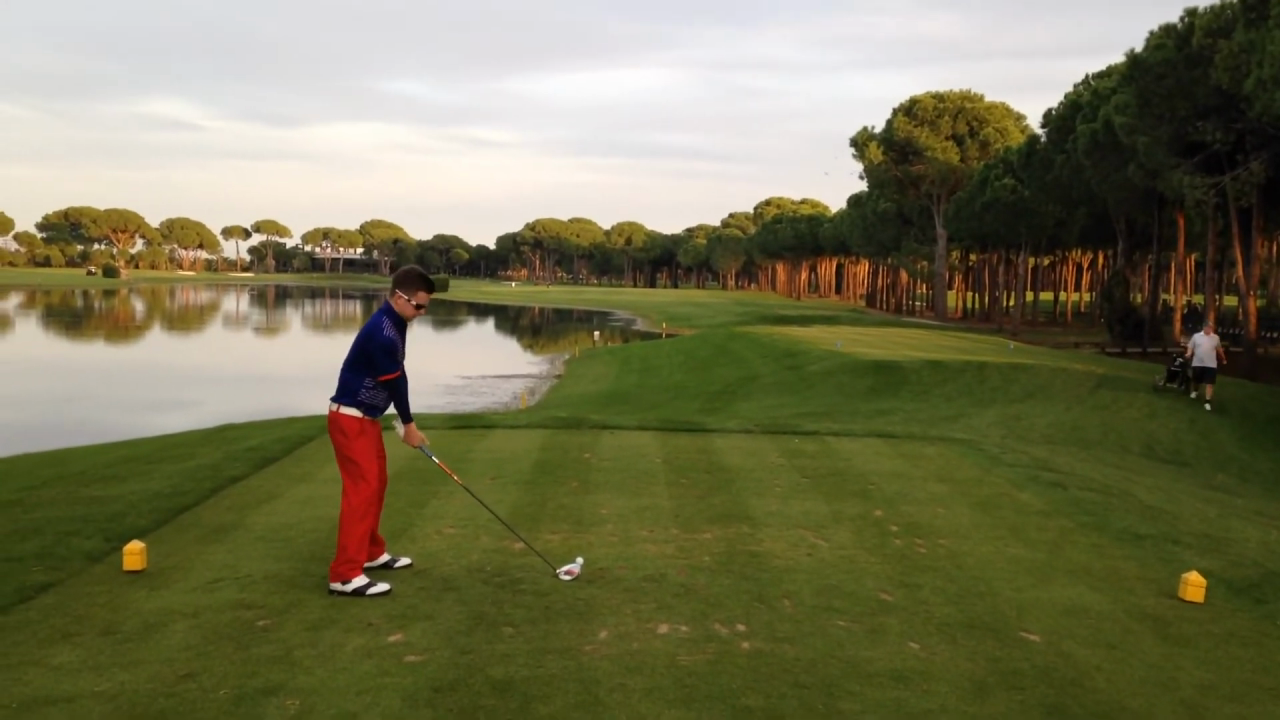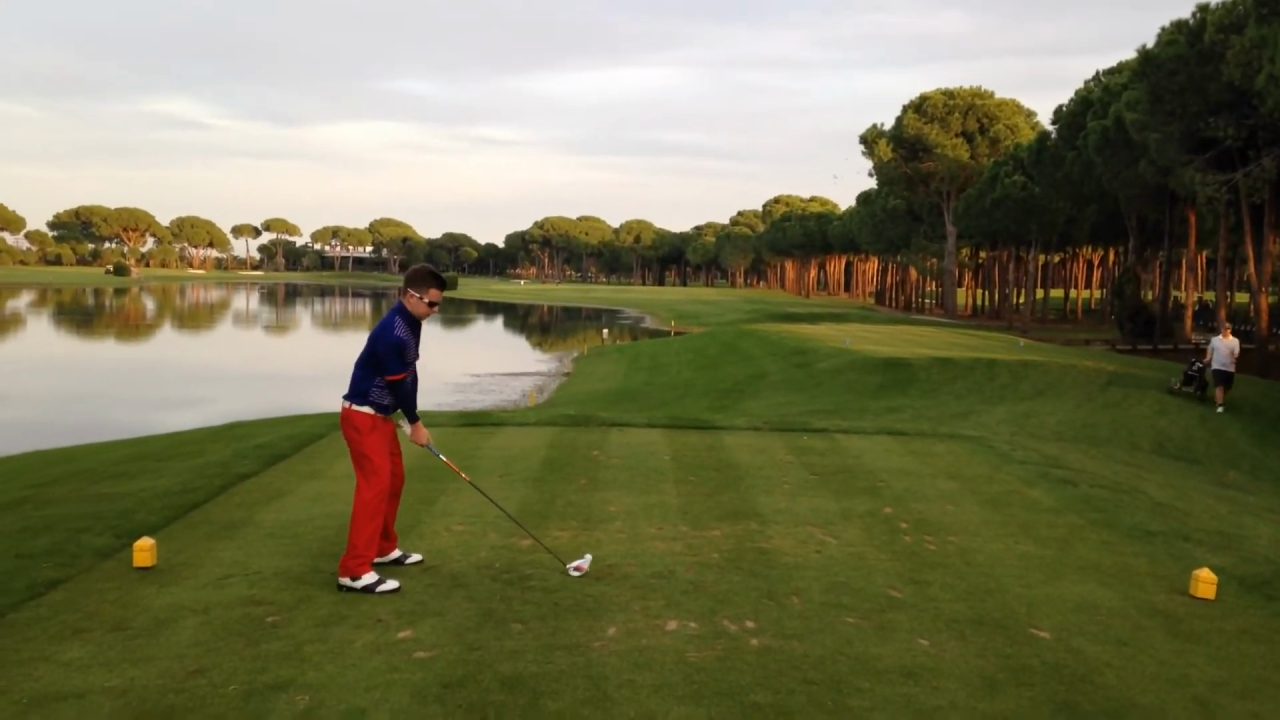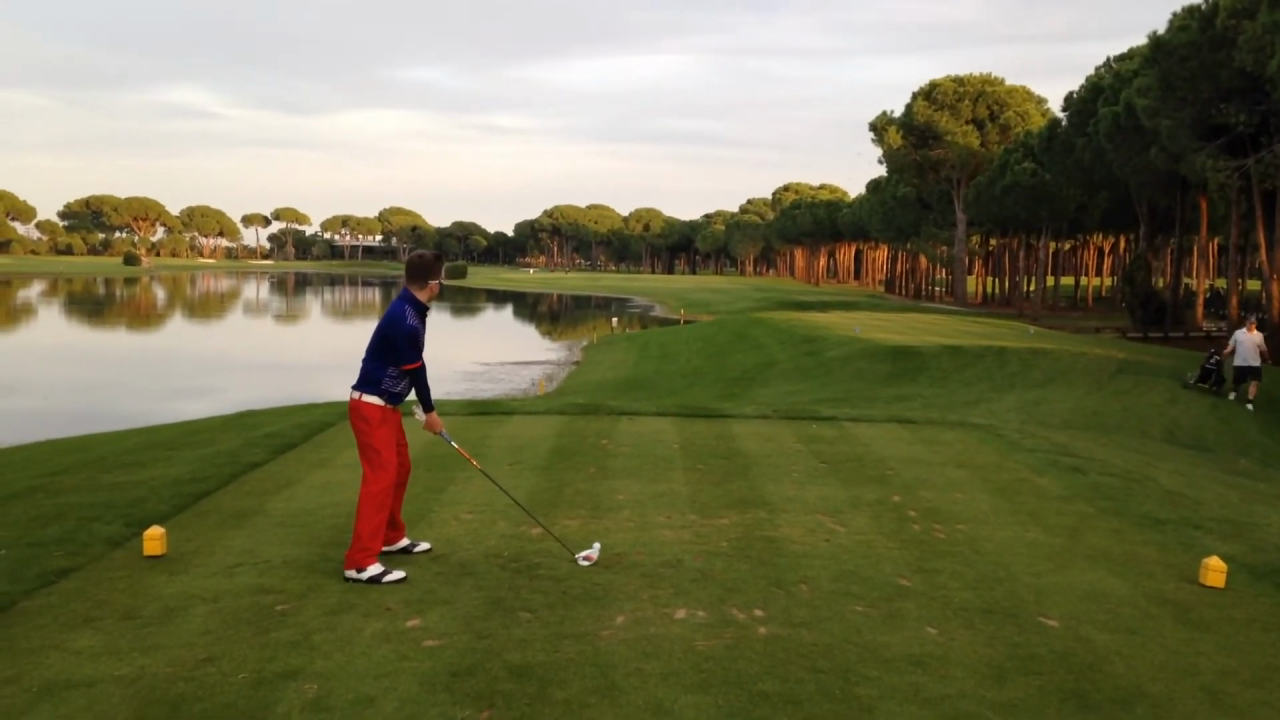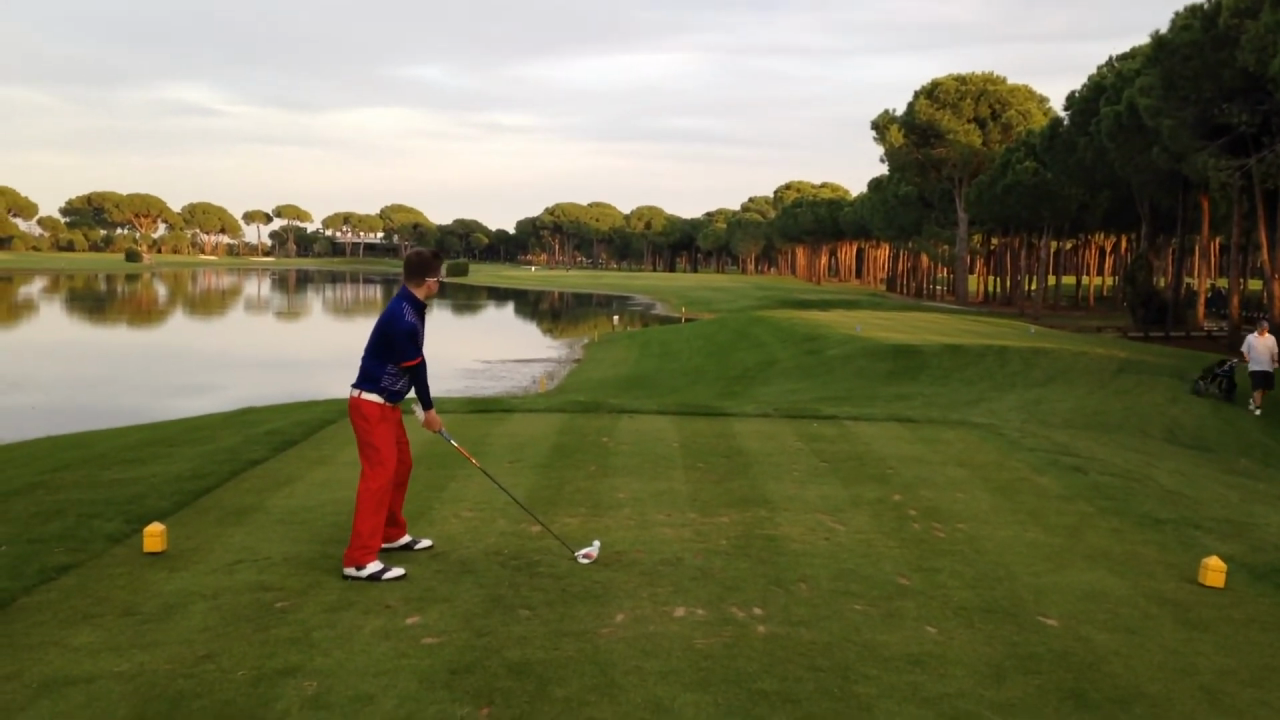
dt=0.5s
person 1, frame 1
left shoulder: (393, 323)
right shoulder: (381, 332)
left elbow: (397, 377)
right elbow: (393, 381)
left wrist: (406, 423)
right wrist: (408, 425)
left hip: (366, 417)
right hip: (350, 417)
left knee: (376, 483)
right knee: (362, 488)
left ankle: (370, 553)
right ankle: (345, 574)
person 1, frame 2
left shoulder: (410, 323)
right shoulder: (392, 332)
left elbow: (409, 375)
right elbow: (396, 383)
left wrist: (414, 421)
right wrist: (415, 424)
left hip: (381, 415)
right hip: (362, 414)
left knee: (393, 479)
right knee: (375, 484)
left ankle: (383, 548)
right ankle: (355, 570)
person 1, frame 3
left shoulder: (411, 310)
right shoulder: (405, 321)
left elbow: (415, 367)
right elbow: (415, 371)
left wrist: (426, 409)
right wrist: (430, 412)
left hip: (386, 404)
right hip: (371, 406)
left knee: (399, 469)
right knee: (381, 476)
left ankle: (390, 538)
right ankle: (361, 562)
person 1, frame 4
left shoulder: (410, 308)
right shoulder: (403, 318)
left elbow: (416, 364)
right elbow: (414, 368)
left wrist: (425, 407)
right wrist: (429, 410)
left hip: (386, 402)
right hip: (371, 403)
left knee: (400, 466)
right knee: (379, 473)
left ankle: (392, 534)
right ankle: (360, 560)
